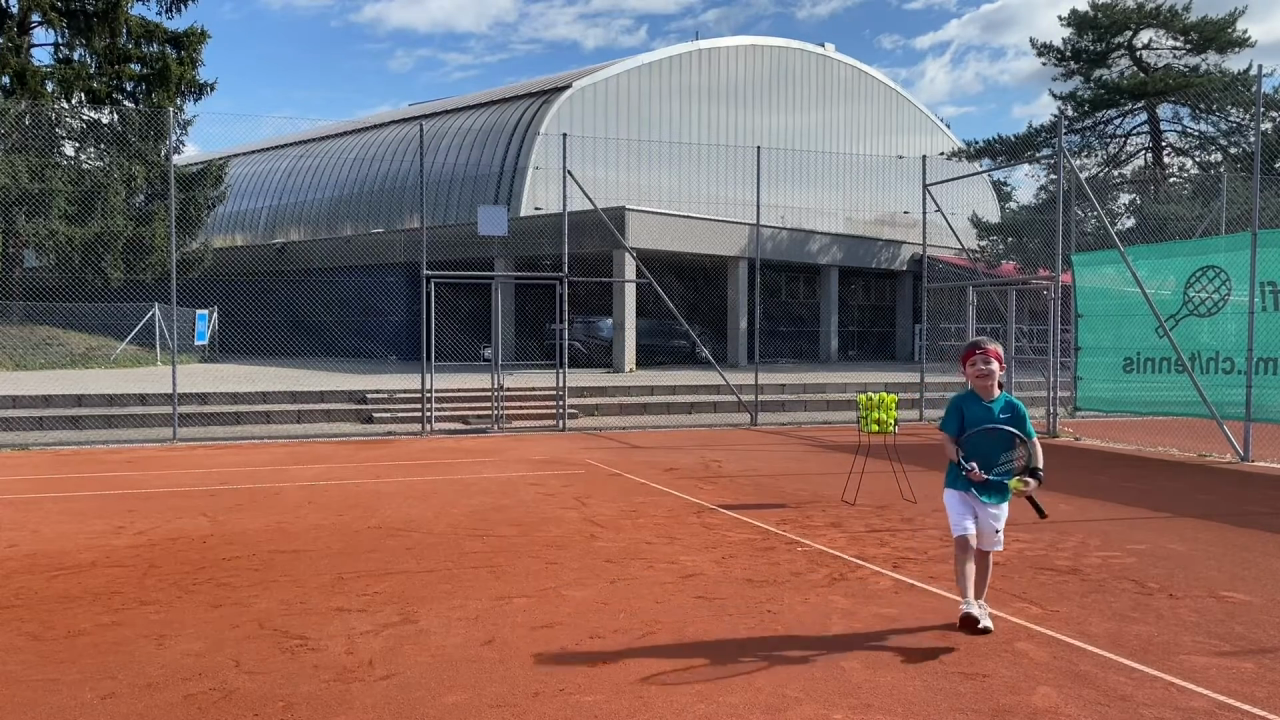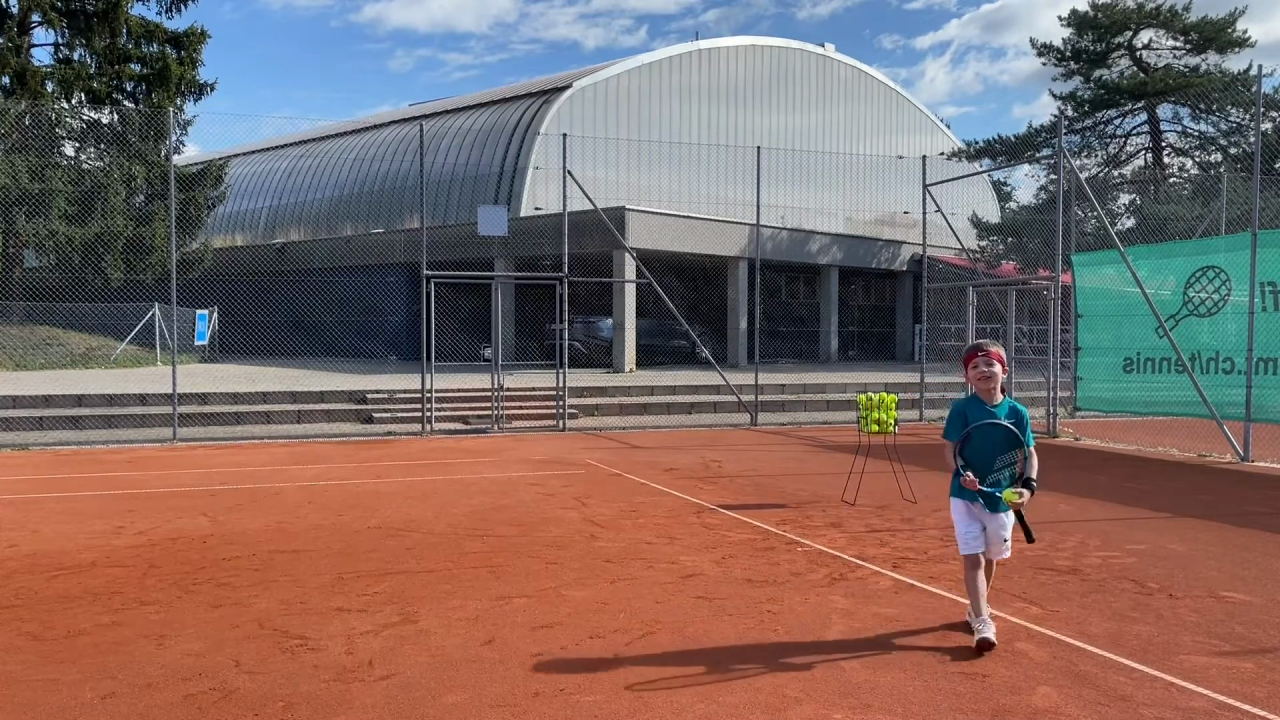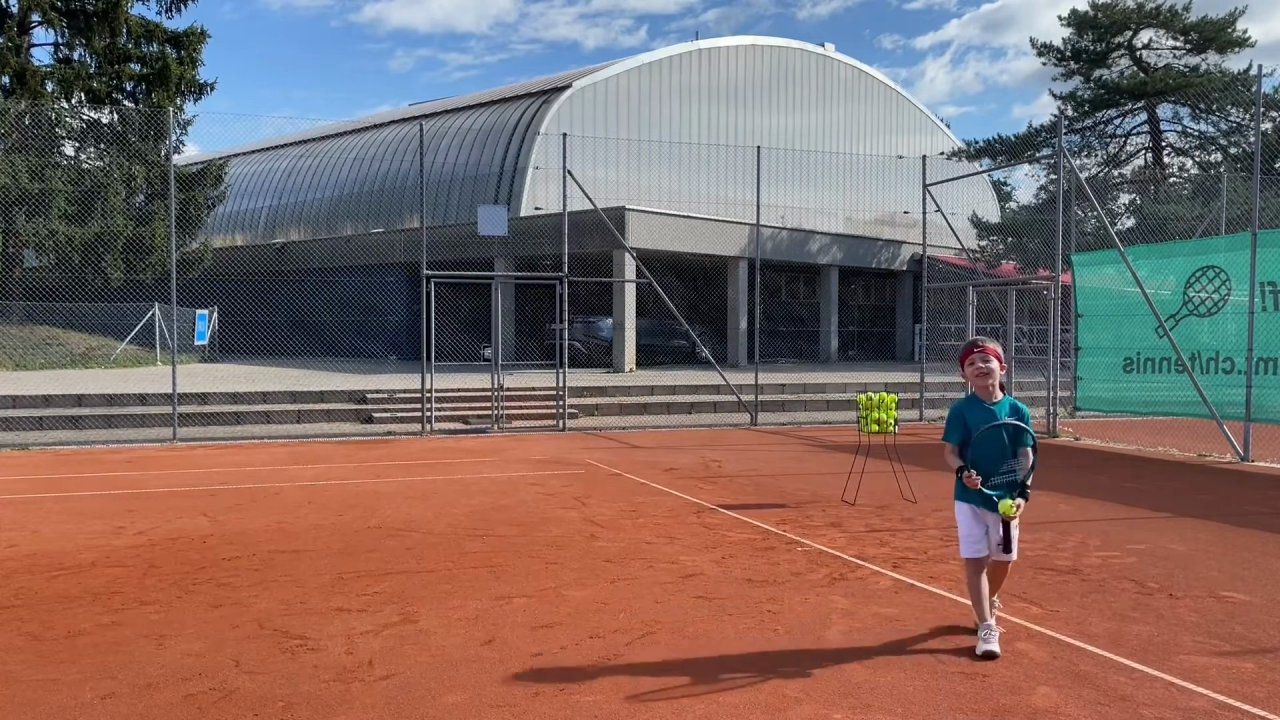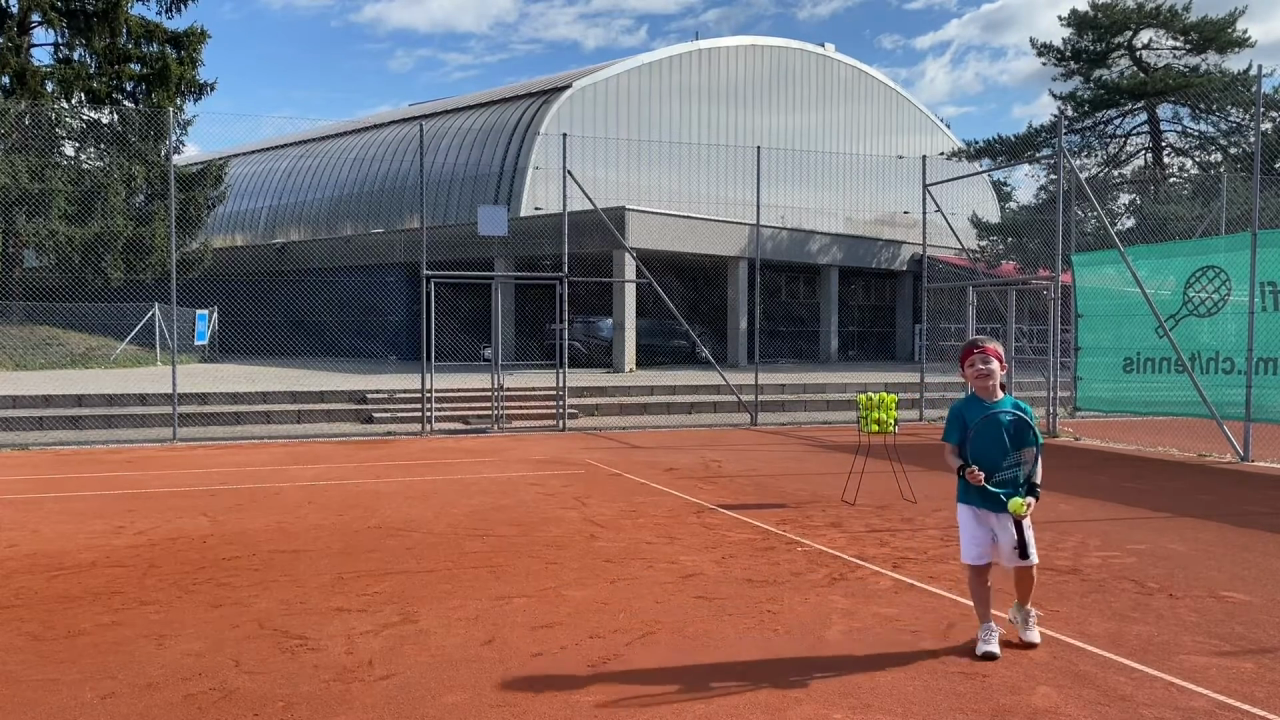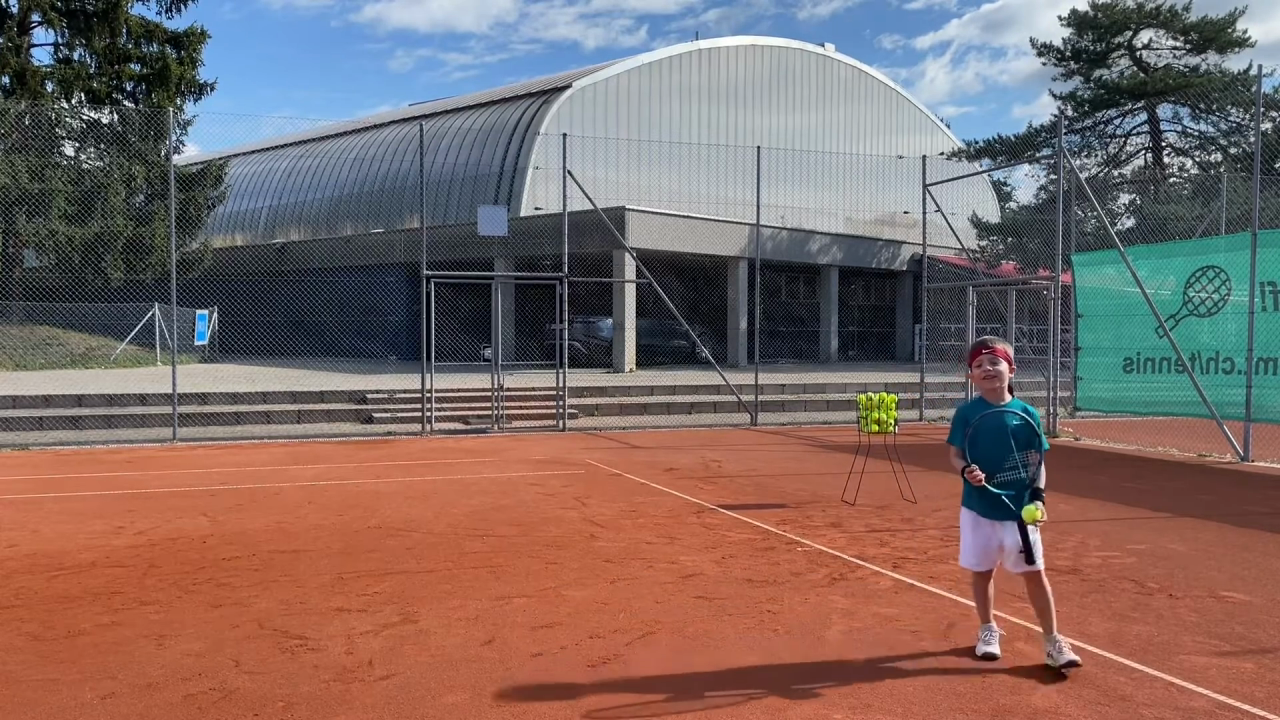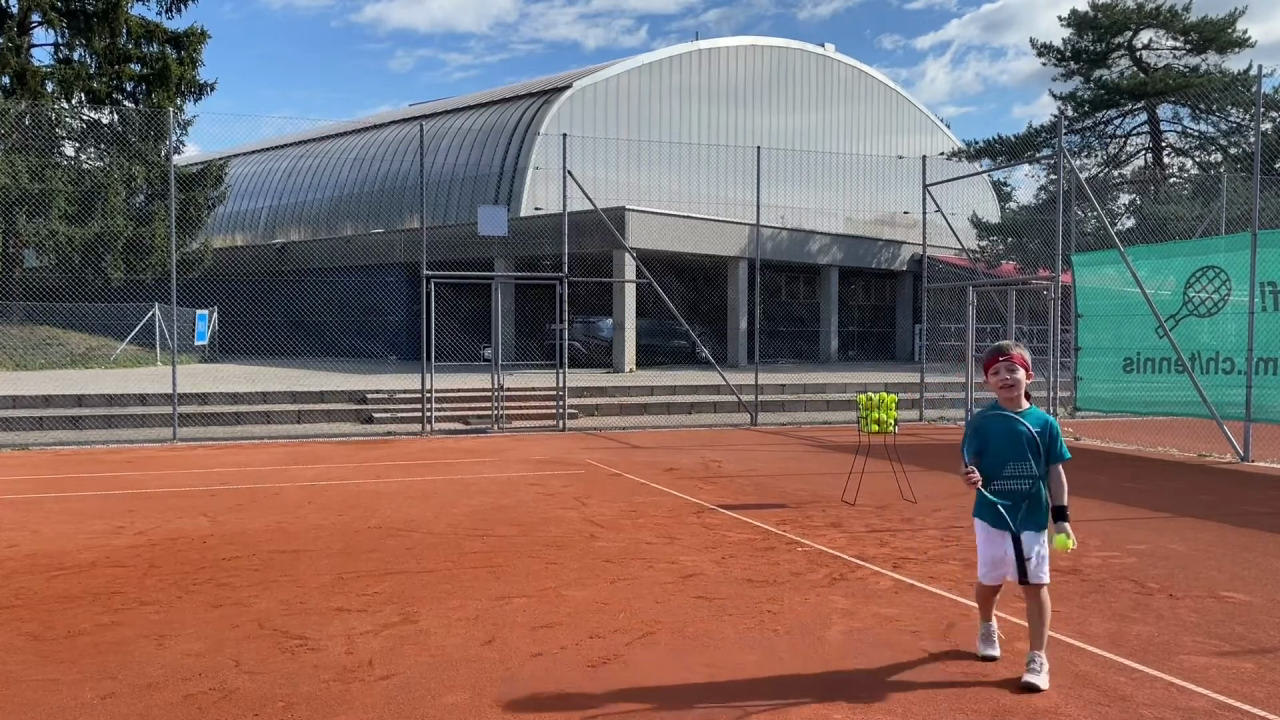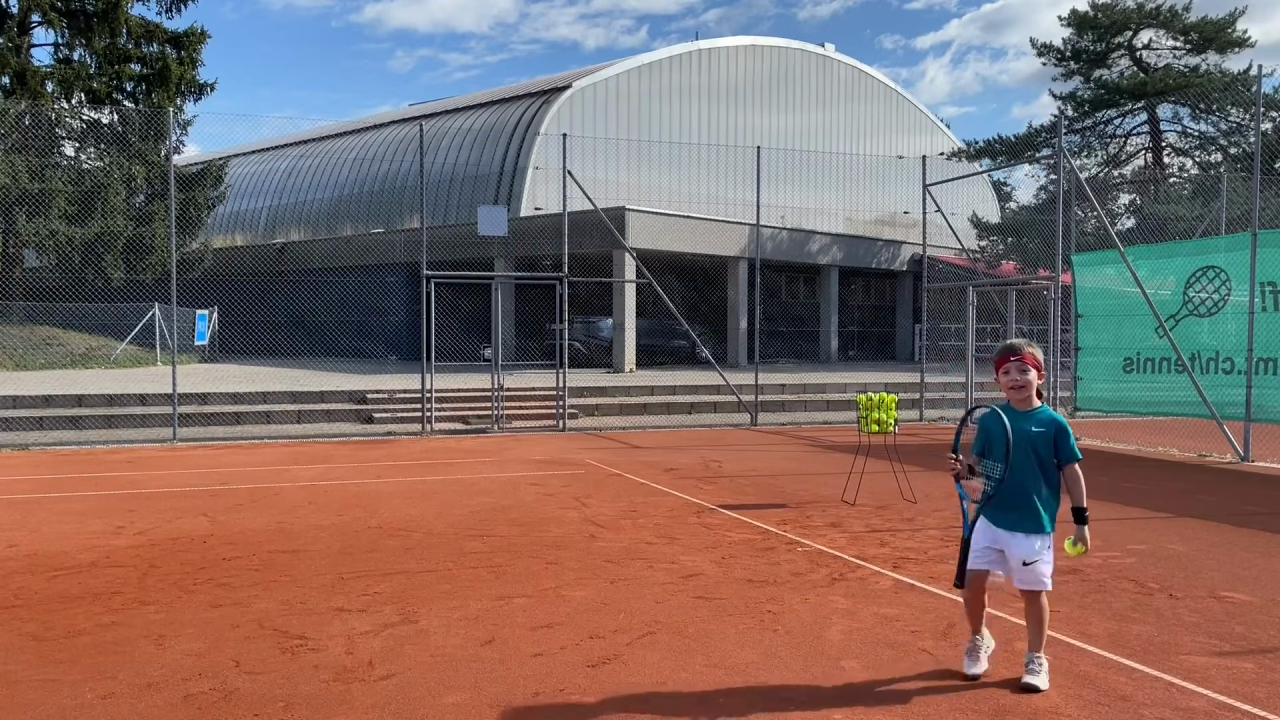
dt=0.2s
person 1, frame 1
left shoulder: (1013, 407)
right shoulder: (959, 403)
left elbow: (1032, 445)
right elbow: (948, 443)
left wrist: (1035, 475)
right wrist: (965, 465)
left hip: (996, 491)
right hip: (960, 488)
left knee: (985, 550)
right knee: (965, 543)
left ankle: (979, 605)
right ankle: (968, 605)
person 1, frame 2
left shoulder: (1017, 412)
right shoulder: (962, 409)
left elbow: (1029, 454)
right elbow: (950, 450)
left wrist: (1027, 485)
right wrist: (962, 474)
left hip: (1001, 499)
right hip: (966, 497)
left knee: (990, 558)
right knee: (974, 558)
left ankle: (978, 610)
right ankle: (982, 622)
person 1, frame 3
left shoulder: (1018, 410)
right shoulder: (961, 410)
right elbow: (950, 452)
left wrist: (1022, 494)
right wrist: (963, 473)
right hip: (971, 499)
left knee: (1002, 561)
right knee: (975, 562)
left ankle: (989, 600)
right ankle: (987, 628)
person 1, frame 4
left shoulder: (1020, 410)
right shoulder: (960, 410)
right elbow: (950, 453)
left wrist: (1032, 492)
right wrist: (964, 471)
left hip: (1011, 502)
right hip: (974, 502)
left knee: (1026, 565)
right knee: (978, 567)
left ankle: (1023, 611)
right ankle: (987, 629)
person 1, frame 5
left shoulder: (1028, 414)
right shoulder: (966, 413)
left elbow: (1037, 462)
right elbow: (955, 456)
left wrist: (1038, 498)
right wrist: (967, 472)
left hip: (1019, 509)
right hip: (979, 508)
left knee: (1034, 572)
right knee: (982, 571)
left ankle: (1053, 641)
right ankle: (988, 630)
person 1, frame 6
left shoulder: (1045, 423)
left elbow: (1056, 473)
right elbow: (970, 464)
left wrist: (1061, 515)
right wrist: (970, 476)
left hip: (1033, 520)
right hip: (991, 517)
left knee: (1036, 586)
right knee: (989, 583)
left ankle: (1037, 659)
right ankle: (987, 626)
person 1, frame 7
left shoulder: (1054, 423)
left elbow: (1071, 472)
left wrist: (1081, 520)
right wrist: (962, 469)
left hip: (1036, 523)
right hip: (991, 517)
left knee: (1033, 592)
right knee: (973, 582)
left ankle: (1035, 660)
right ankle: (978, 639)
